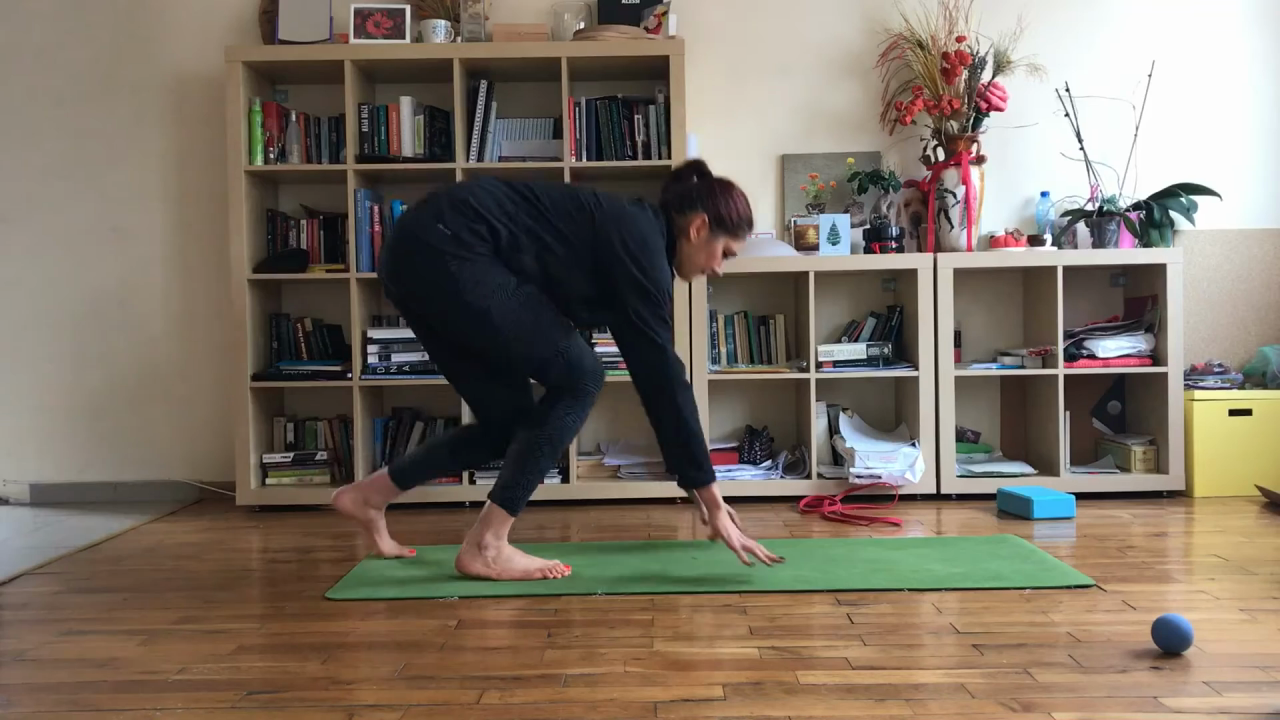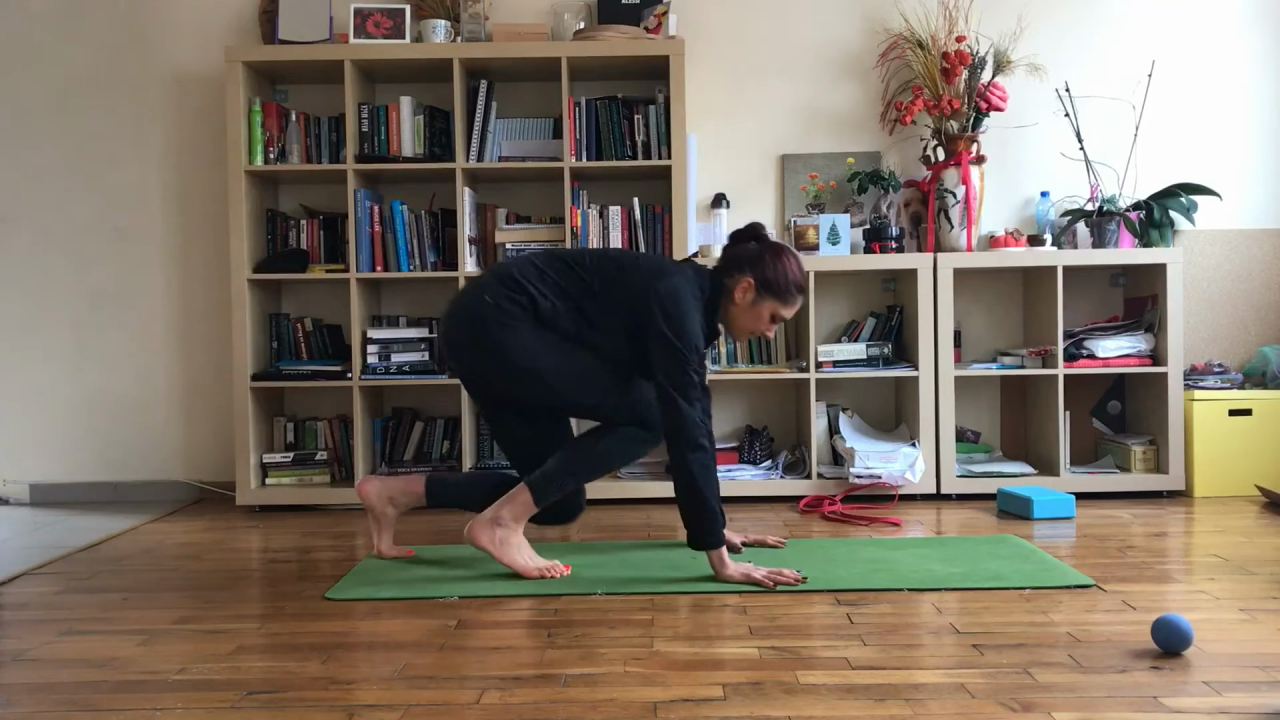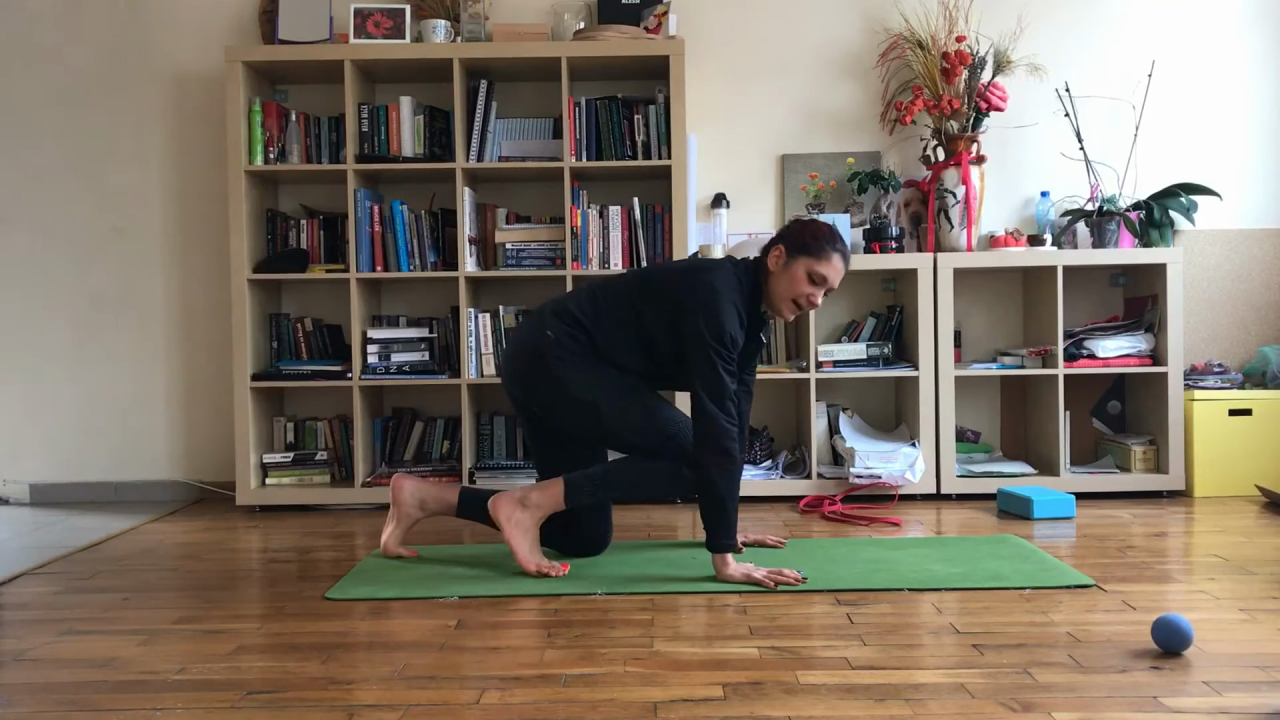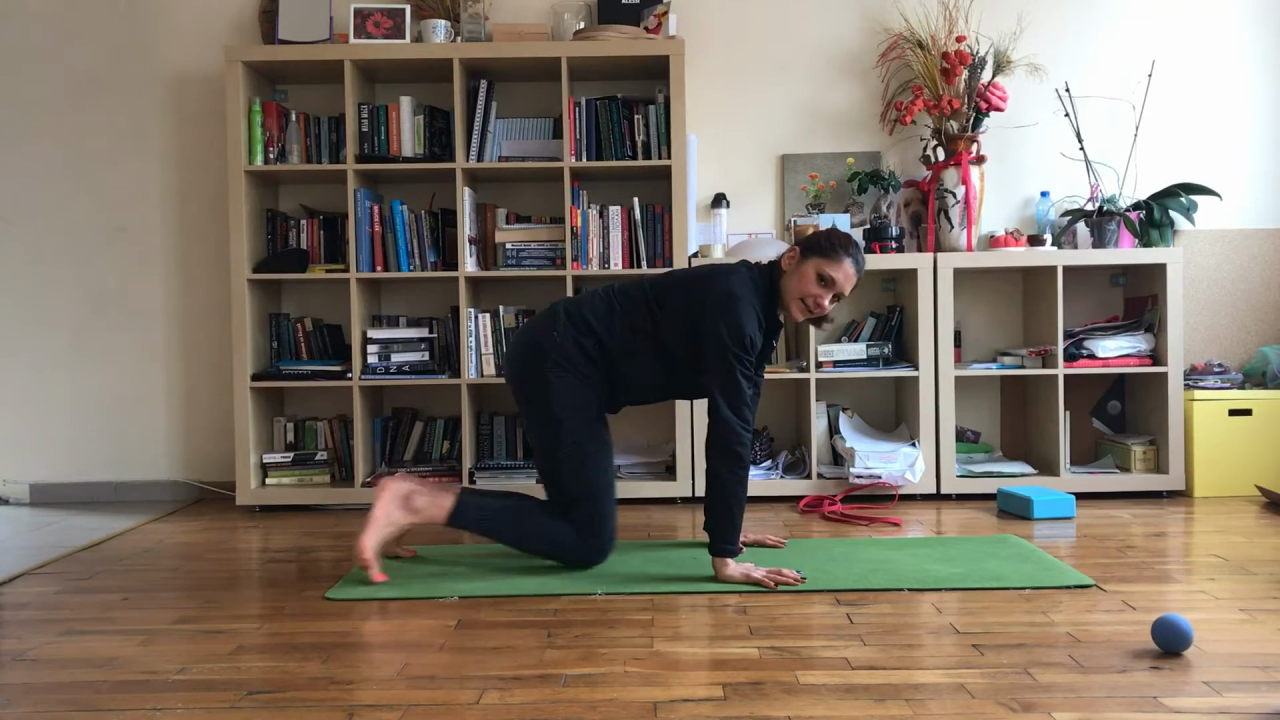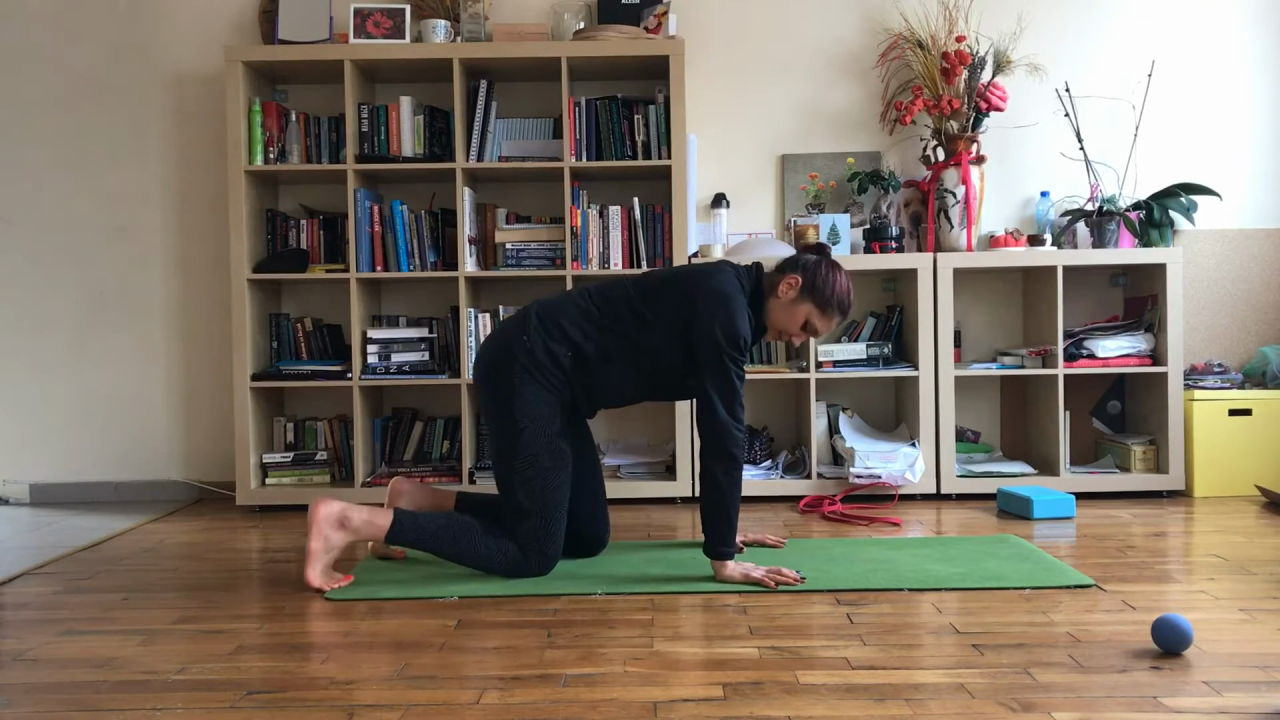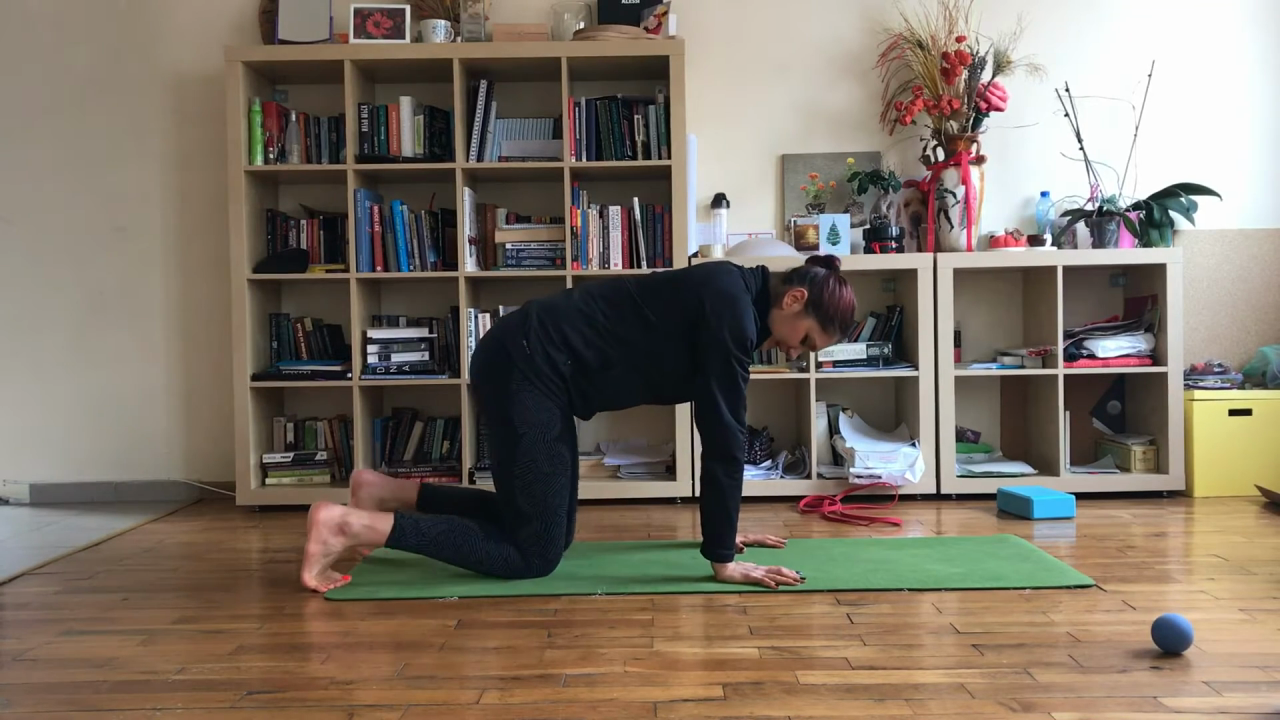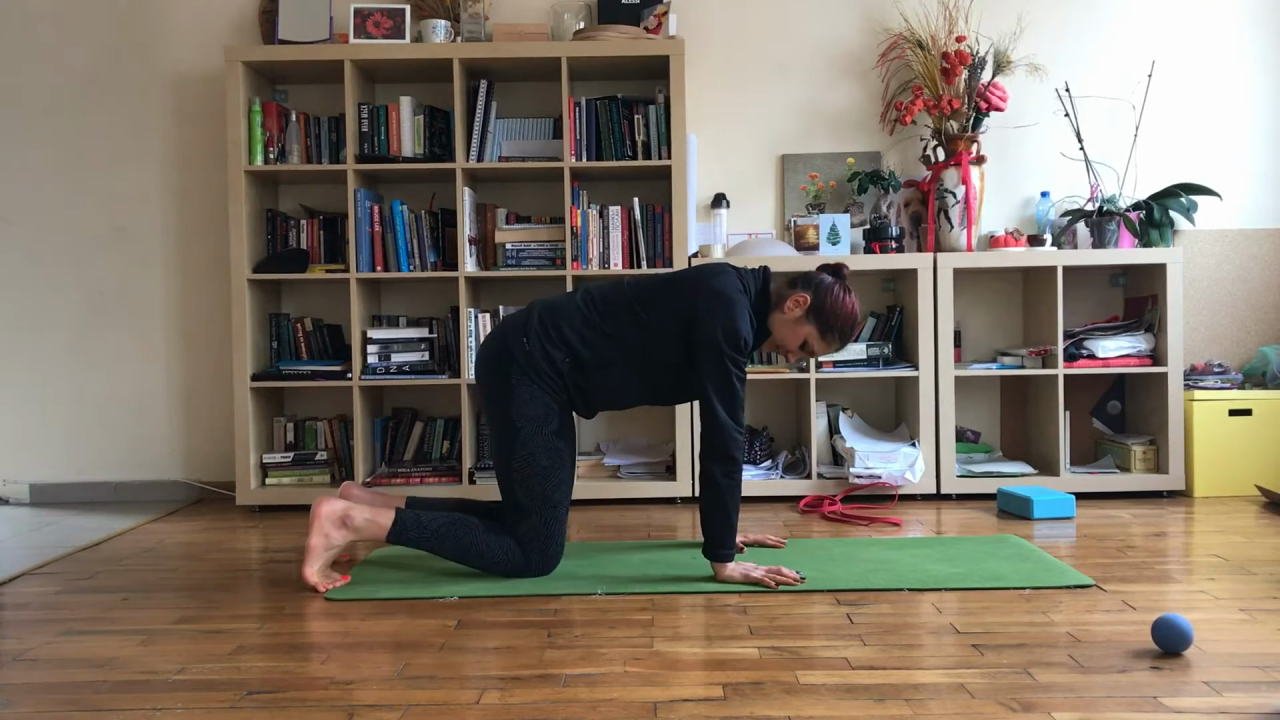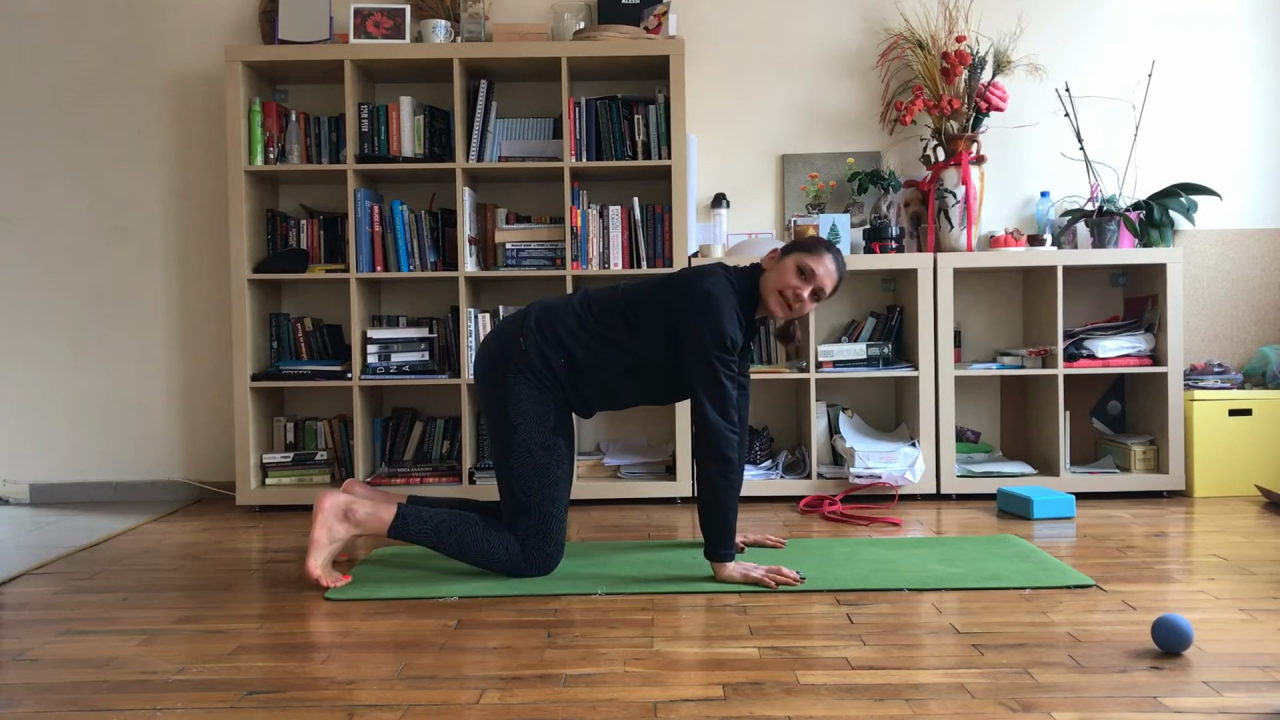
dt=0.4s
person 1, frame 1
left shoulder: (633, 237)
right shoulder: (640, 241)
left elbow: (654, 370)
right elbow: (661, 373)
left wrist: (700, 480)
right wrist: (708, 498)
left hip: (421, 255)
right hip: (445, 251)
left knee: (512, 423)
right knee: (577, 380)
left ankle: (366, 495)
right ankle: (487, 545)
person 1, frame 2
left shoulder: (694, 304)
right shoulder: (677, 299)
left elbow: (695, 421)
right elbow: (685, 428)
left wrist: (711, 527)
right wrist: (718, 557)
left hip: (498, 331)
right hip: (492, 321)
left knee: (557, 501)
right knee: (647, 416)
left ankle: (391, 493)
right ankle: (501, 523)
person 1, frame 3
left shoulder: (749, 311)
right shoulder: (717, 293)
left elbow: (733, 419)
right elbow: (714, 425)
left wrist: (723, 525)
right wrist: (724, 557)
left hip: (555, 365)
right hip: (549, 356)
left knee: (584, 537)
right knee: (689, 452)
left ankle: (424, 496)
right ankle: (529, 502)
person 1, frame 4
left shoulder: (760, 315)
right shoulder: (735, 299)
left elbow: (735, 424)
right elbow: (728, 431)
left wrist: (729, 526)
right wrist: (725, 558)
left hip: (568, 366)
right hip: (556, 360)
left knee: (585, 527)
right knee: (586, 541)
left ankle: (426, 495)
right ankle: (411, 505)
person 1, frame 5
left shoulder: (734, 306)
right shoulder: (725, 301)
left elbow: (718, 424)
right elbow: (721, 432)
left wrist: (723, 529)
right wrist: (723, 558)
left hip: (539, 371)
right hip: (525, 367)
left knee: (589, 536)
right knee: (533, 553)
left ankle: (419, 499)
right ankle: (346, 521)
person 1, frame 6
left shoulder: (733, 301)
right shoulder: (732, 305)
left elbow: (717, 425)
right elbow: (723, 435)
left wrist: (722, 528)
right wrist: (723, 559)
left hip: (531, 364)
right hip: (525, 367)
left knee: (549, 528)
right knee: (533, 553)
left ankle: (386, 490)
right ankle: (346, 524)
person 1, frame 7
left shoulder: (740, 308)
right shoulder: (728, 304)
left elbow: (726, 426)
right elbow: (721, 434)
left wrist: (724, 528)
right wrist: (723, 558)
left hip: (537, 367)
right hip: (526, 364)
left knee: (534, 524)
right knee: (535, 553)
left ankle: (369, 501)
right ankle: (348, 519)
person 1, frame 8
left shoulder: (738, 315)
right shoulder: (715, 300)
left elbow: (733, 425)
right elbow: (714, 432)
left wrist: (724, 527)
right wrist: (722, 558)
left hip: (536, 371)
right hip: (522, 366)
left knee: (532, 522)
right knee: (535, 551)
left ankle: (371, 500)
right ankle: (353, 515)
